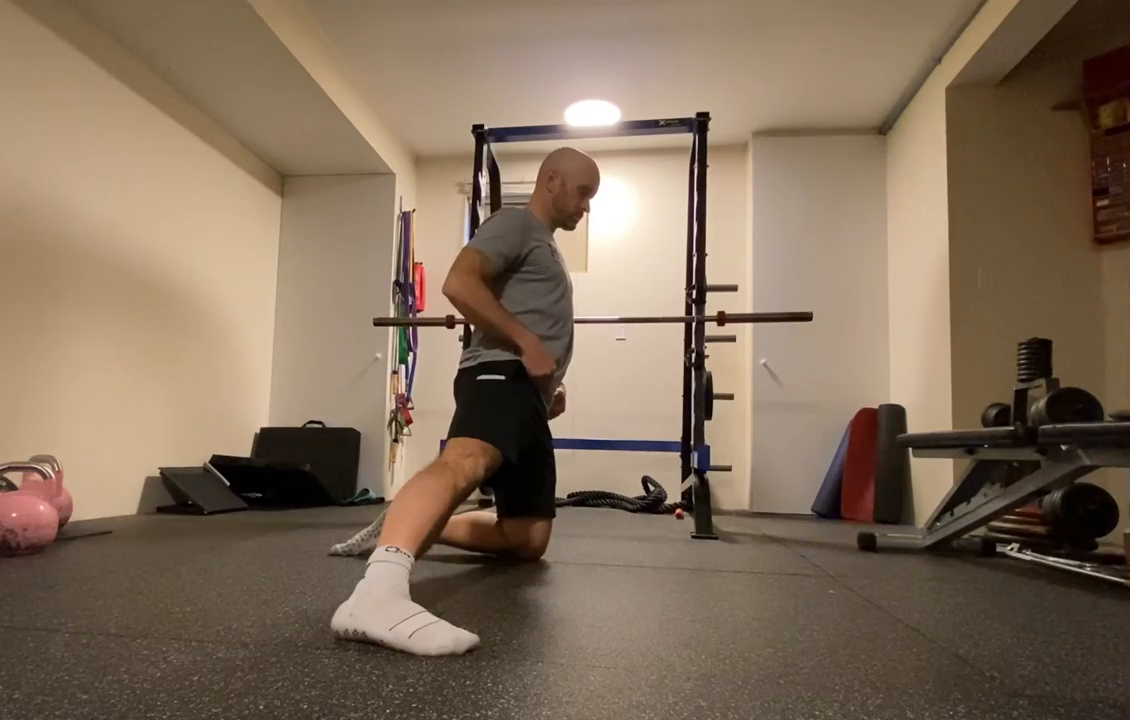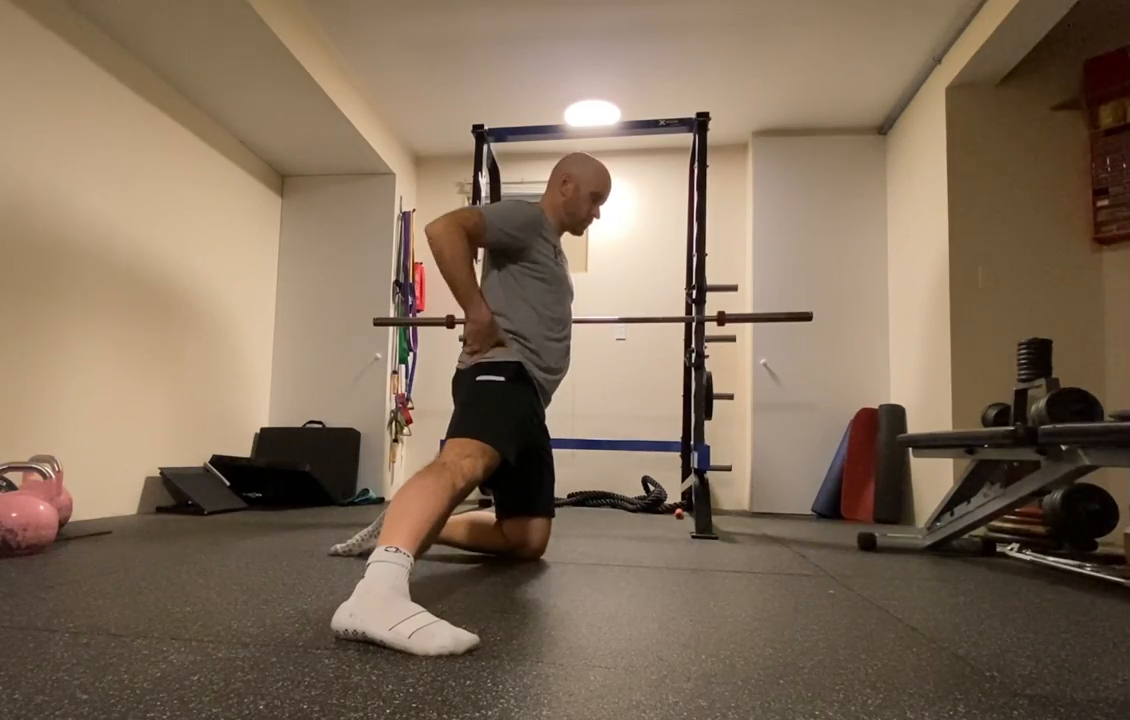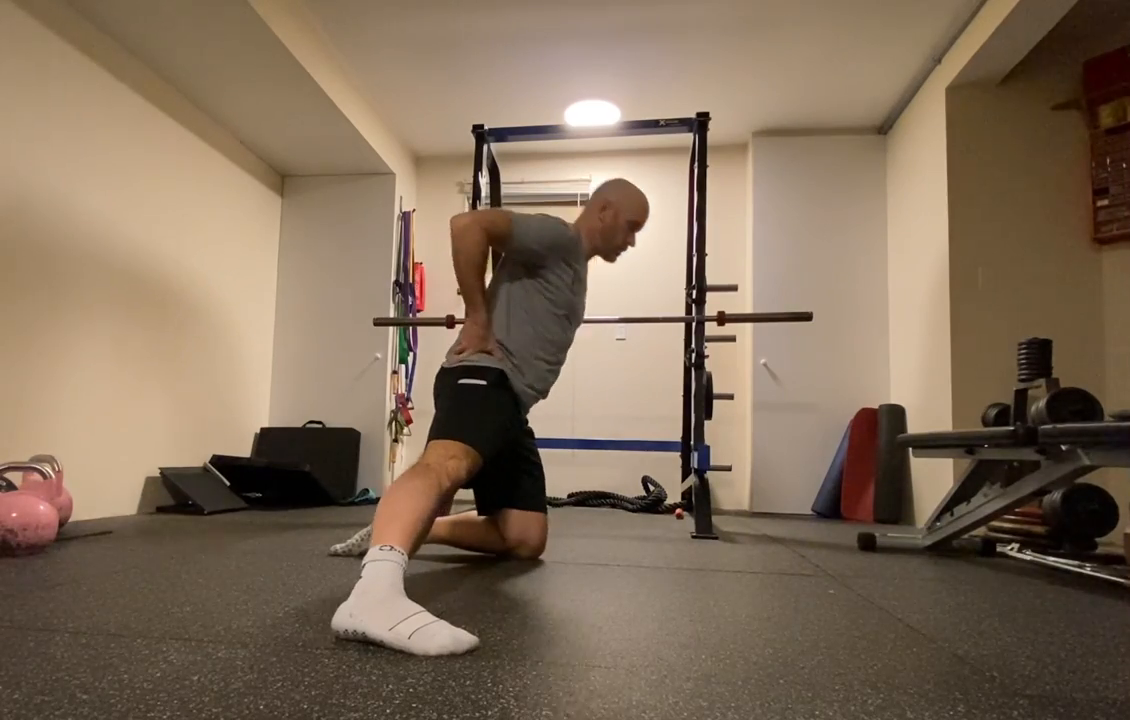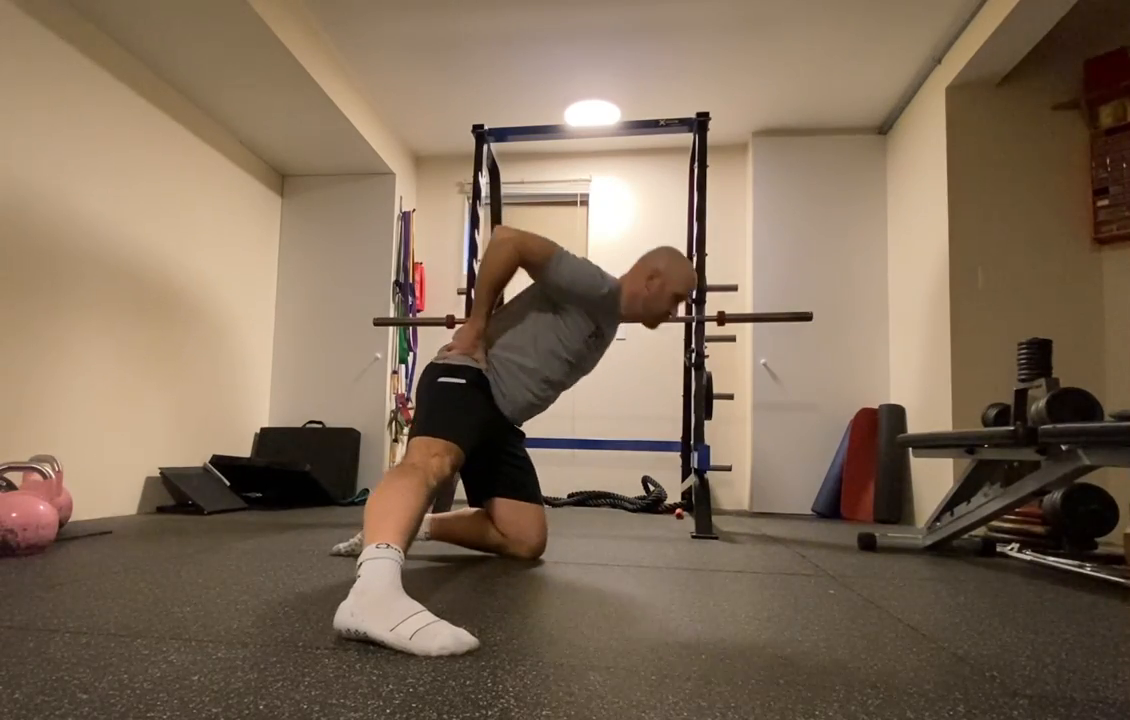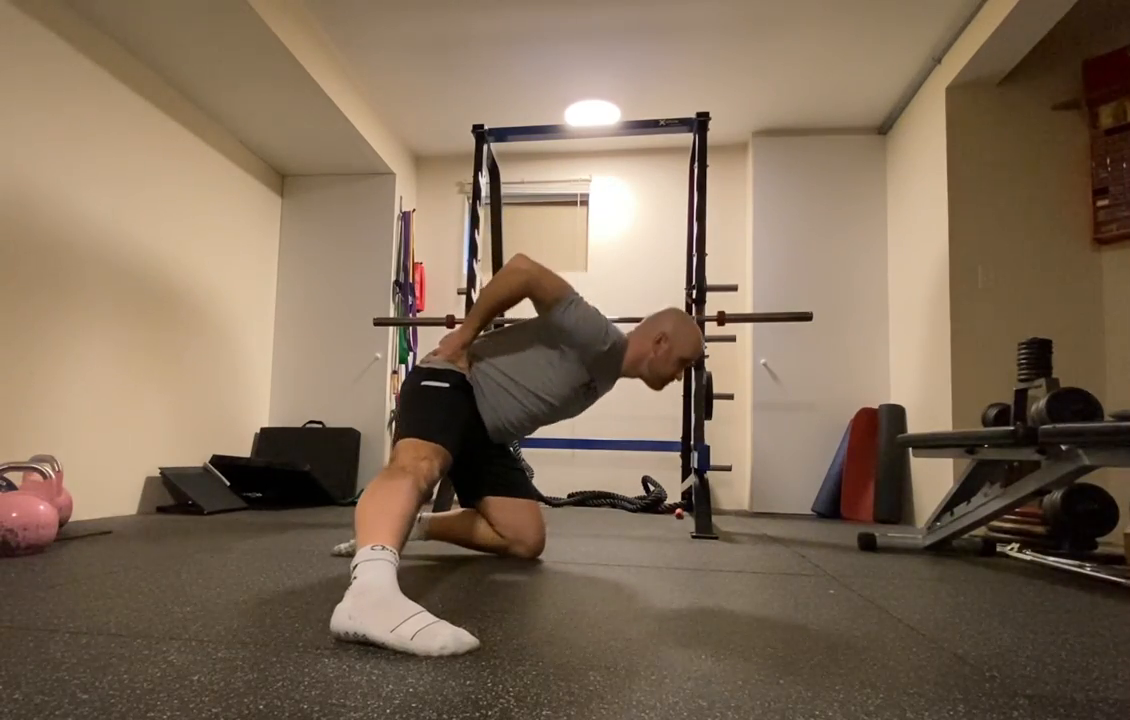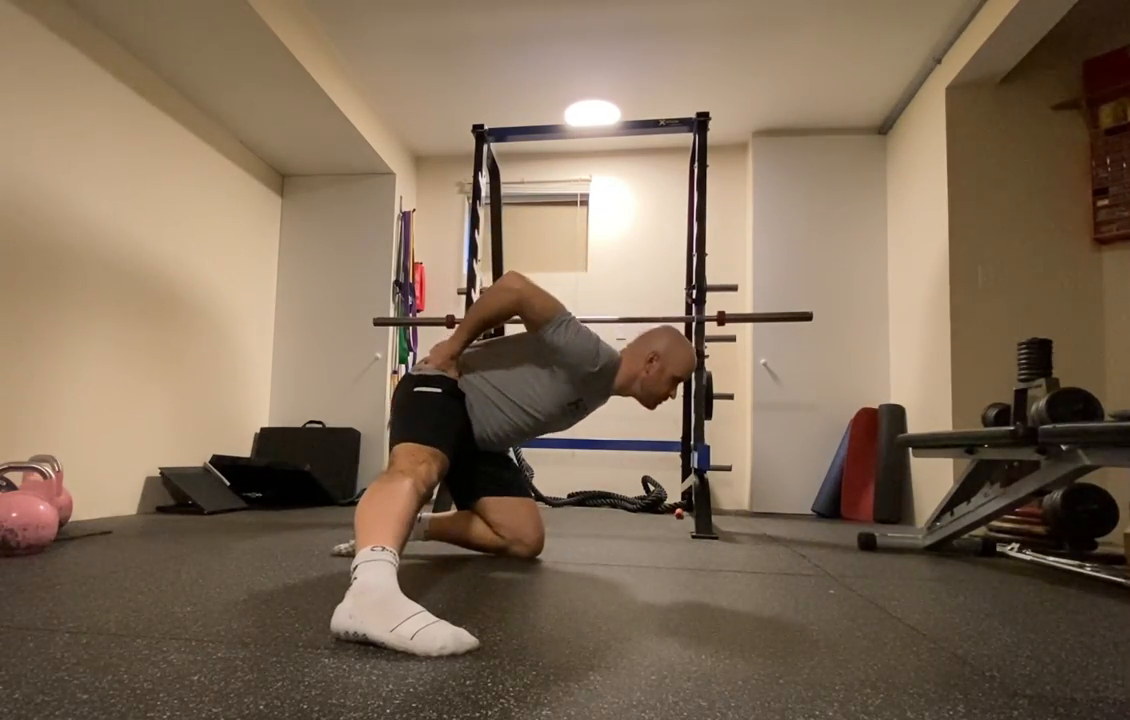
dt=0.5s
person 1, frame 1
left shoulder: (545, 244)
right shoulder: (516, 224)
right elbow: (459, 283)
left wrist: (550, 386)
right wrist: (526, 342)
left hip: (528, 395)
right hip: (502, 376)
left knee: (527, 541)
right knee: (464, 463)
left ankle: (406, 531)
right ankle: (378, 589)
person 1, frame 2
left shoulder: (550, 246)
right shoulder: (527, 219)
right elbow: (443, 228)
right wrist: (477, 311)
left hip: (528, 396)
right hip: (501, 375)
left knee: (528, 540)
right knee: (462, 464)
left ankle: (409, 529)
right ankle: (378, 590)
person 1, frame 3
left shoulder: (574, 264)
right shoulder: (556, 237)
right elbow: (466, 224)
right wrist: (477, 318)
left hip: (511, 402)
right hip: (486, 379)
left knee: (525, 541)
right knee: (446, 464)
left ankle: (405, 529)
right ankle: (375, 588)
person 1, frame 4
left shoulder: (609, 322)
right shoulder: (595, 288)
right elbow: (507, 238)
right wrist: (476, 325)
left hip: (500, 416)
right hip: (466, 379)
left knee: (526, 539)
right knee: (429, 462)
left ankle: (409, 527)
right ankle: (373, 587)
person 1, frame 5
left shoulder: (607, 371)
right shoulder: (598, 338)
right elbow: (522, 268)
right wrist: (466, 335)
left hip: (486, 428)
right hip: (451, 384)
left knee: (525, 540)
right knee: (416, 465)
left ankle: (406, 526)
right ankle: (370, 589)
person 1, frame 6
left shoulder: (601, 385)
right shoulder: (590, 357)
right elbow: (514, 287)
right wrist: (454, 346)
left hip: (479, 434)
right hip: (443, 391)
left knee: (525, 538)
right knee: (415, 470)
left ankle: (410, 527)
right ankle: (370, 590)
